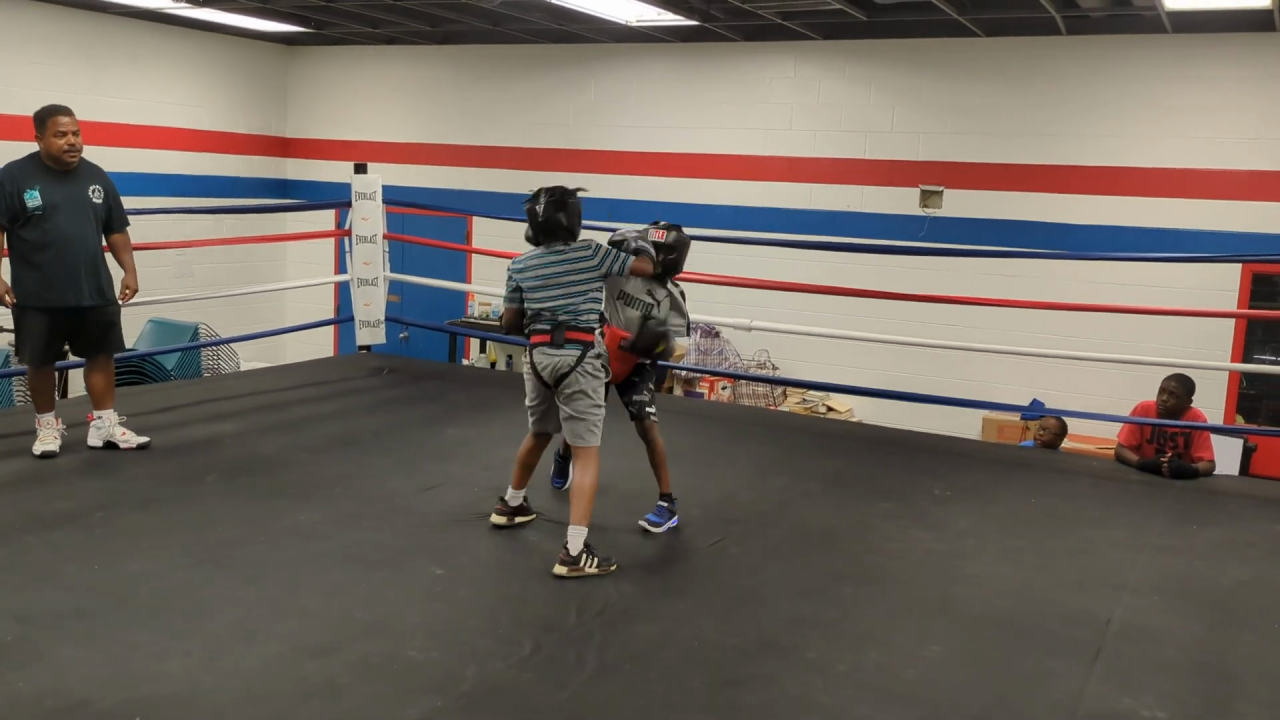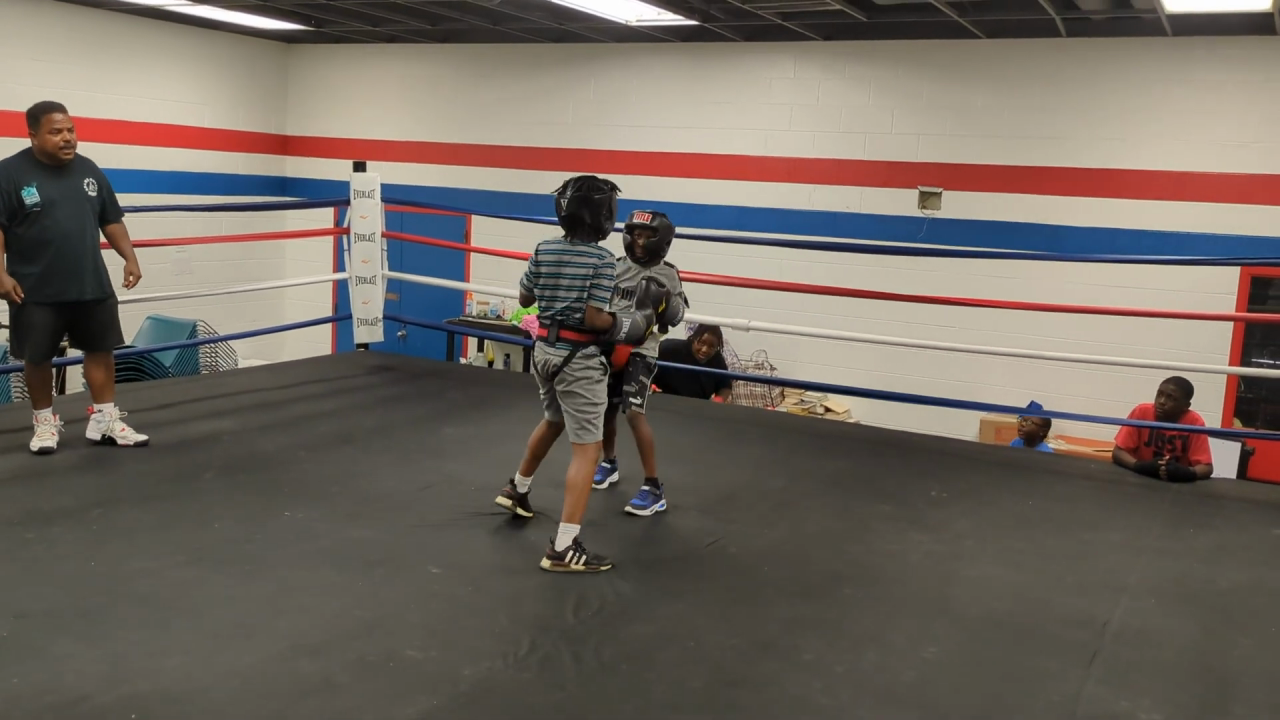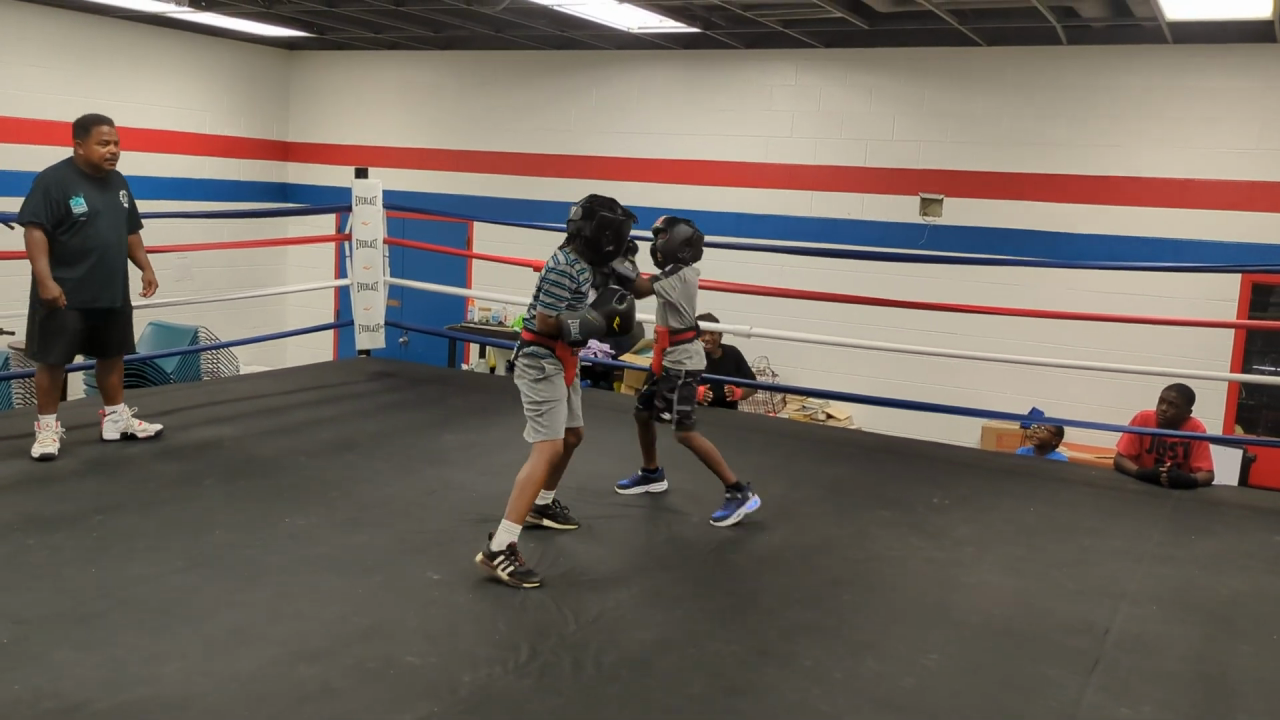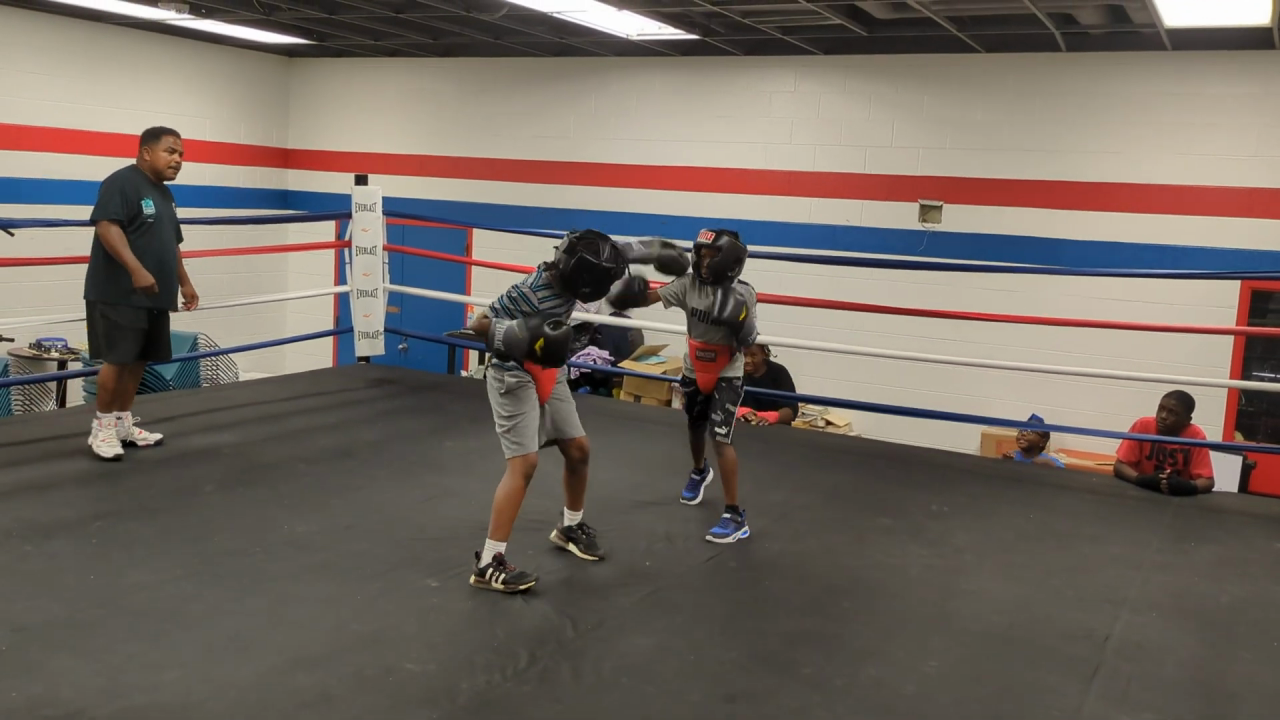
dt=0.5s
person 1, frame 1
left shoulder: (520, 265)
right shoulder: (589, 253)
left elbow: (509, 321)
right elbow: (645, 268)
right wrist: (640, 245)
left hip: (538, 355)
right hip: (580, 359)
left knee: (540, 433)
right knee: (586, 454)
left ankle: (510, 504)
right ankle: (575, 551)
person 1, frame 2
left shoulder: (543, 250)
right shoulder: (601, 259)
left elbow: (524, 298)
right elbow: (595, 320)
right wrist: (635, 323)
left hip: (544, 349)
right hip: (578, 356)
left knee: (554, 421)
right knee: (586, 448)
left ankle: (517, 489)
right ankle: (563, 548)
person 1, frame 3
left shoulder: (583, 264)
right shoulder: (561, 267)
right elbow: (544, 324)
right wrist: (596, 320)
left hip: (561, 362)
right hip: (540, 364)
left knee: (572, 436)
right knee: (547, 450)
left ankle: (541, 504)
right ankle: (500, 547)
person 1, frame 4
left shoulder: (572, 274)
right shoulder: (530, 291)
left elbow: (609, 258)
right elbow: (480, 323)
left wrist: (652, 251)
right wrist: (524, 337)
left hip: (547, 375)
right hip: (513, 378)
left knee: (578, 450)
right knee: (523, 465)
left ankle: (571, 527)
right ankle: (489, 562)
person 2, frame 1
left shoulder: (97, 177)
left elbow: (116, 230)
left wrist: (130, 271)
left hip: (95, 291)
right hip: (37, 295)
left knee: (101, 355)
right knee: (40, 361)
left ankle: (105, 425)
right ankle: (48, 427)
person 2, frame 2
left shoulder: (88, 170)
left elbow: (111, 221)
left wrist: (129, 258)
left hip: (91, 285)
right hip: (36, 290)
left knee: (101, 349)
right knee: (37, 356)
left ankle: (105, 421)
right ankle: (45, 423)
person 2, frame 3
left shoulder: (118, 182)
right shoulder: (53, 181)
left elbow: (130, 232)
right elbow: (34, 230)
left wrist: (146, 268)
right wrist: (45, 279)
left hip: (113, 293)
right hip: (65, 294)
left knee: (113, 355)
right knee: (52, 360)
left ankle: (116, 419)
right ankle: (47, 428)
person 2, frame 4
left shoulder: (164, 193)
right shoulder: (122, 183)
right elbow: (107, 227)
left wrist: (184, 283)
right wrist: (136, 270)
left hip: (151, 295)
right hip: (119, 293)
left knee: (137, 359)
right knee: (119, 358)
left ankle: (121, 424)
right ankle: (103, 425)
person 3, frame 1
left shoulder: (672, 293)
left elbow: (674, 334)
left hip: (637, 364)
left knee: (646, 427)
left ankle: (667, 501)
right ankle: (564, 455)
person 3, frame 2
left shoulder: (667, 274)
right shoulder: (618, 267)
left elbow: (677, 315)
left hip: (642, 352)
left knee: (635, 414)
right knee: (607, 409)
left ankle: (653, 487)
right ankle: (609, 463)
person 3, frame 3
left shoulder: (680, 273)
right shoulder: (680, 272)
left elbow: (641, 288)
right elbow: (646, 288)
left wrist: (617, 269)
right wrist: (627, 270)
left hip: (682, 363)
right hip: (668, 359)
left knee: (685, 432)
right knee: (643, 414)
left ankle: (739, 492)
right ankle: (651, 473)
person 3, frame 4
left shoulder: (743, 293)
right shoulder: (688, 285)
left elbow: (746, 342)
right elbow: (655, 296)
left wrist: (741, 318)
right wrist: (632, 292)
left hip: (727, 375)
right hip: (694, 371)
left knee: (721, 440)
right knee: (694, 430)
left ankle: (734, 515)
right ankle: (700, 471)
